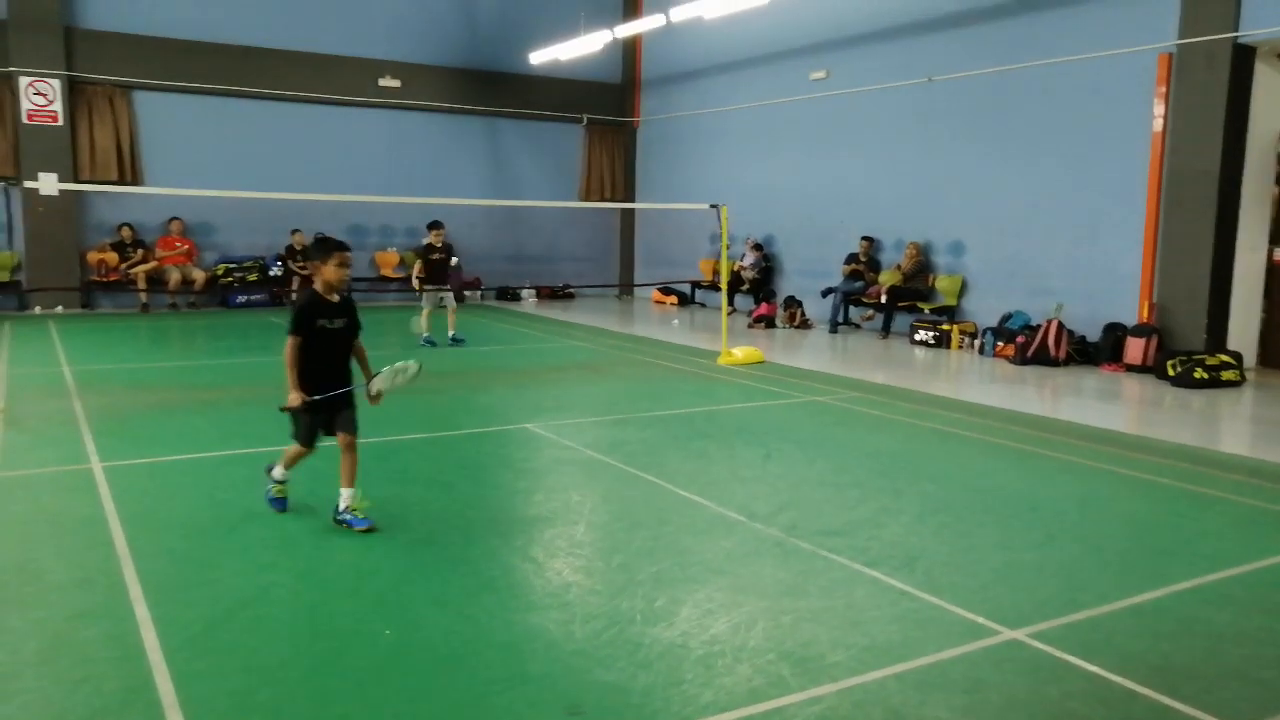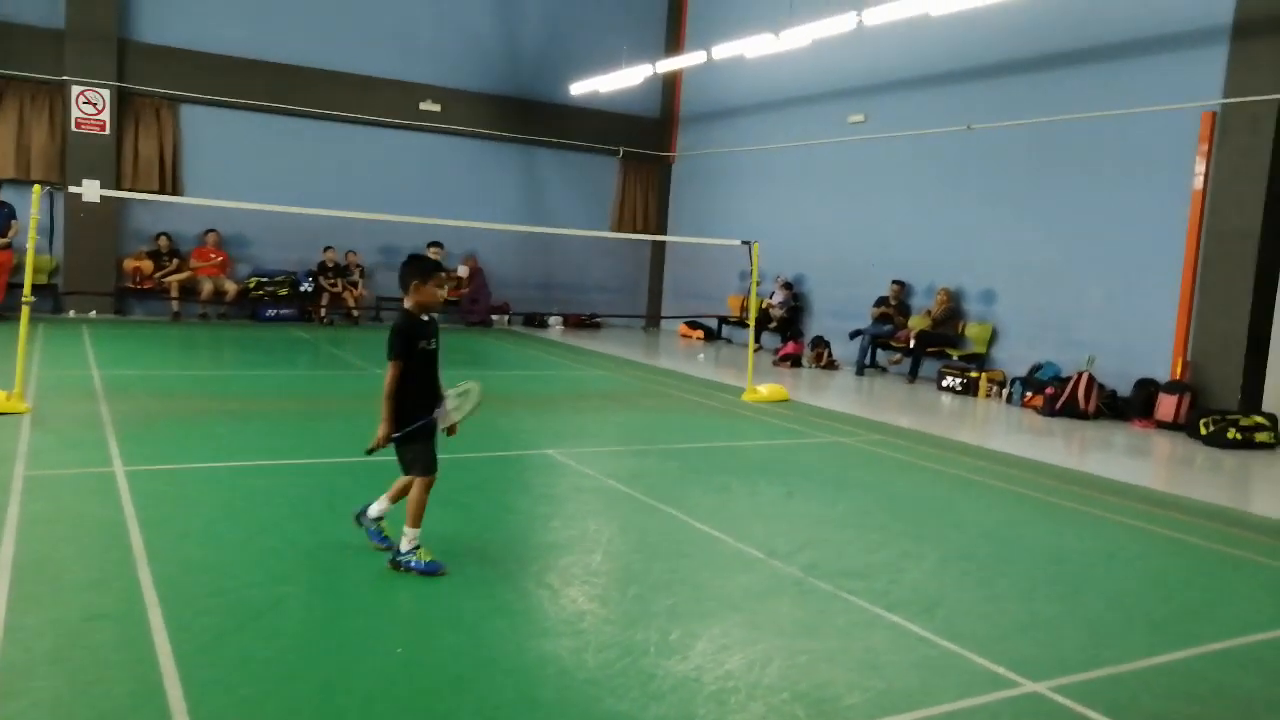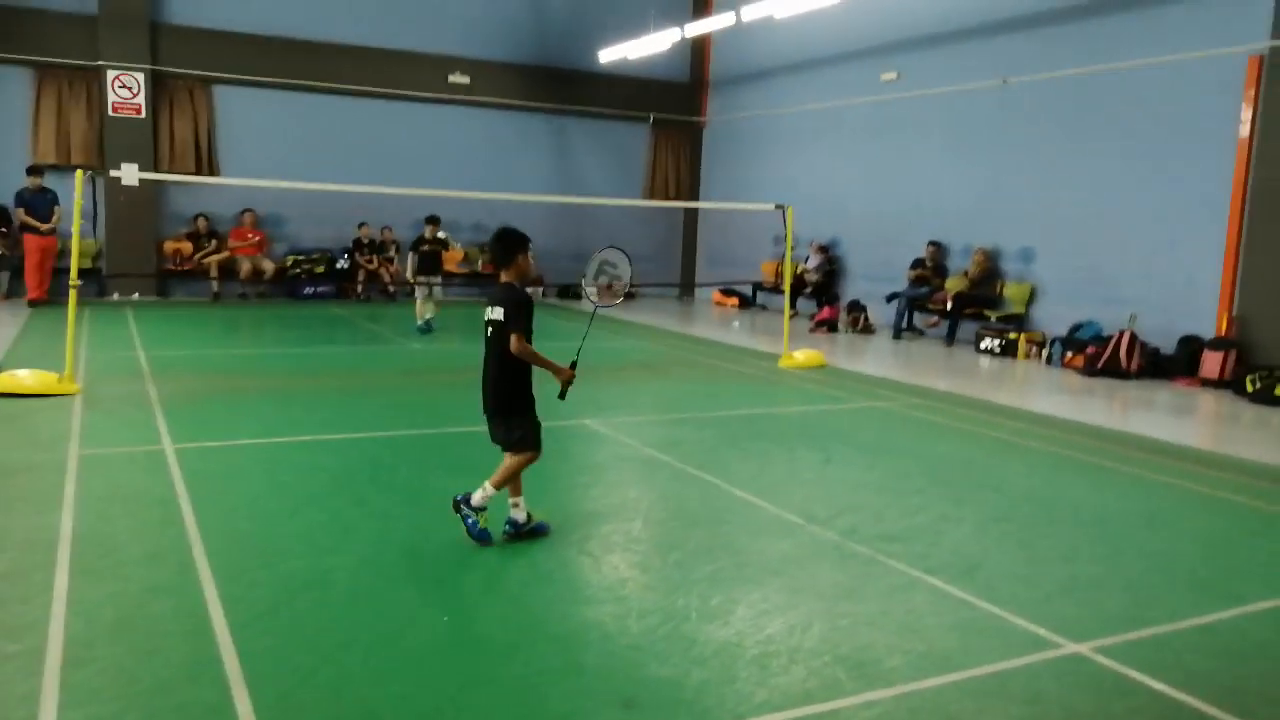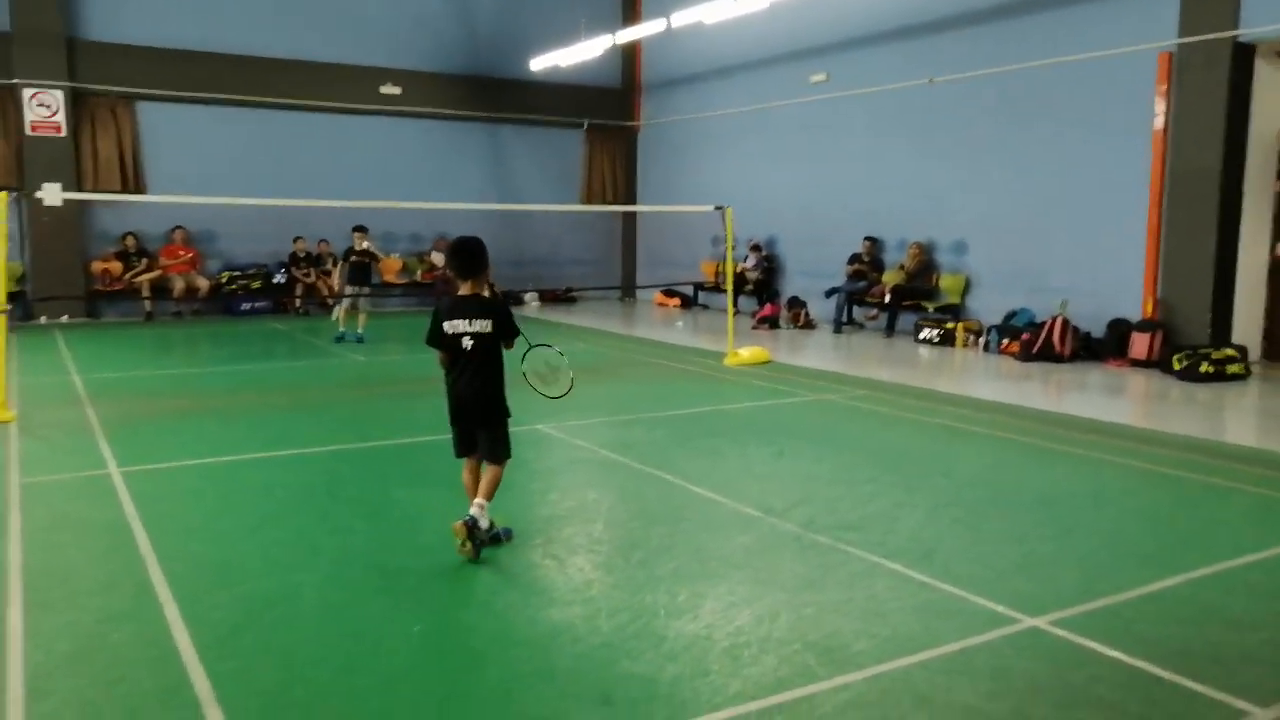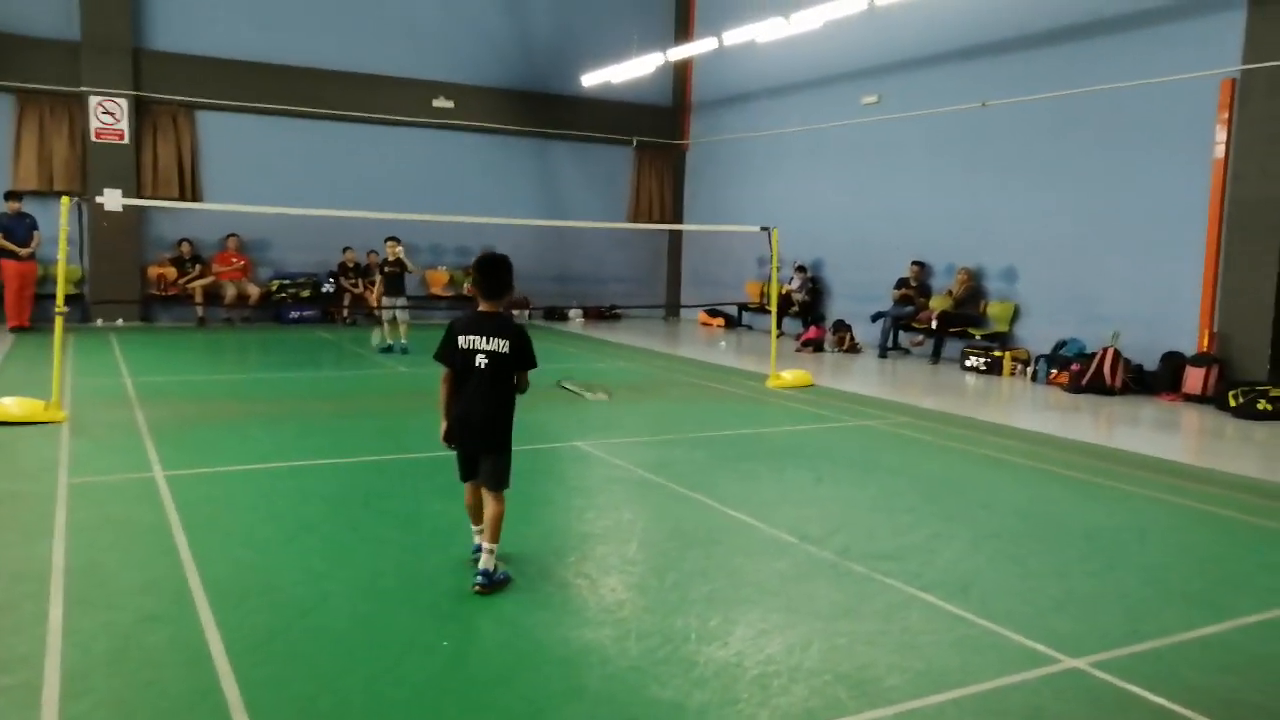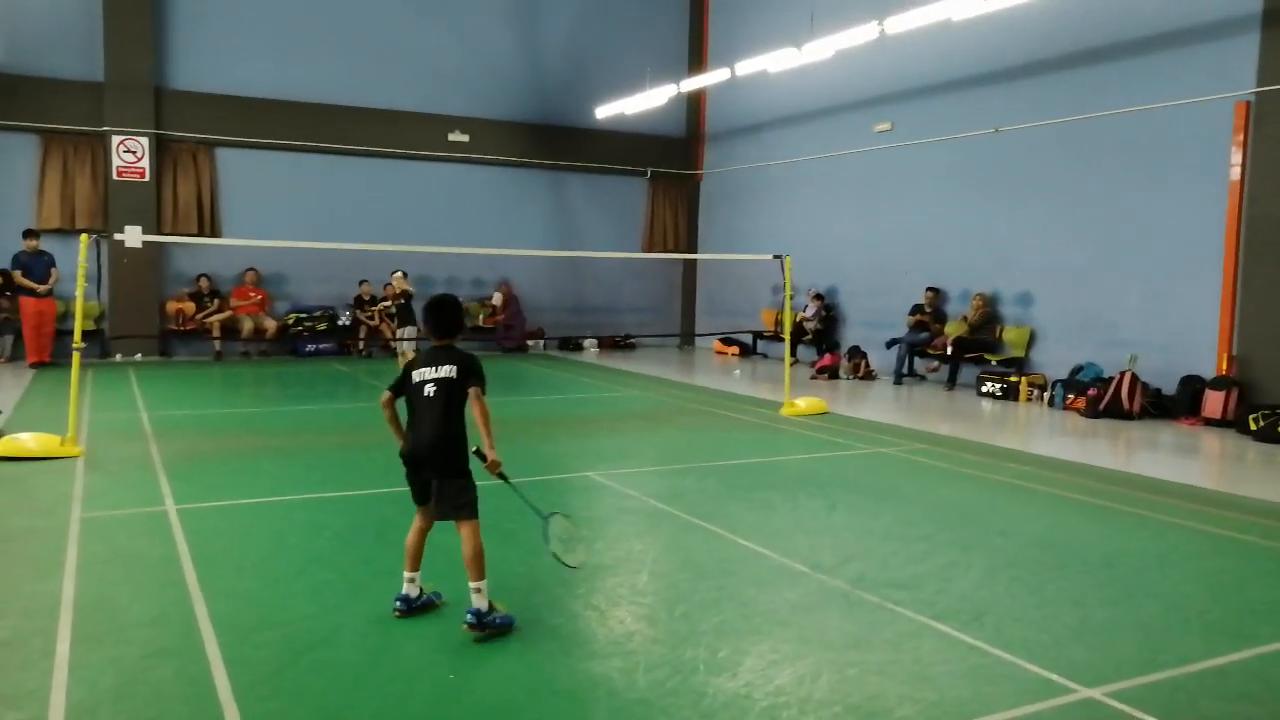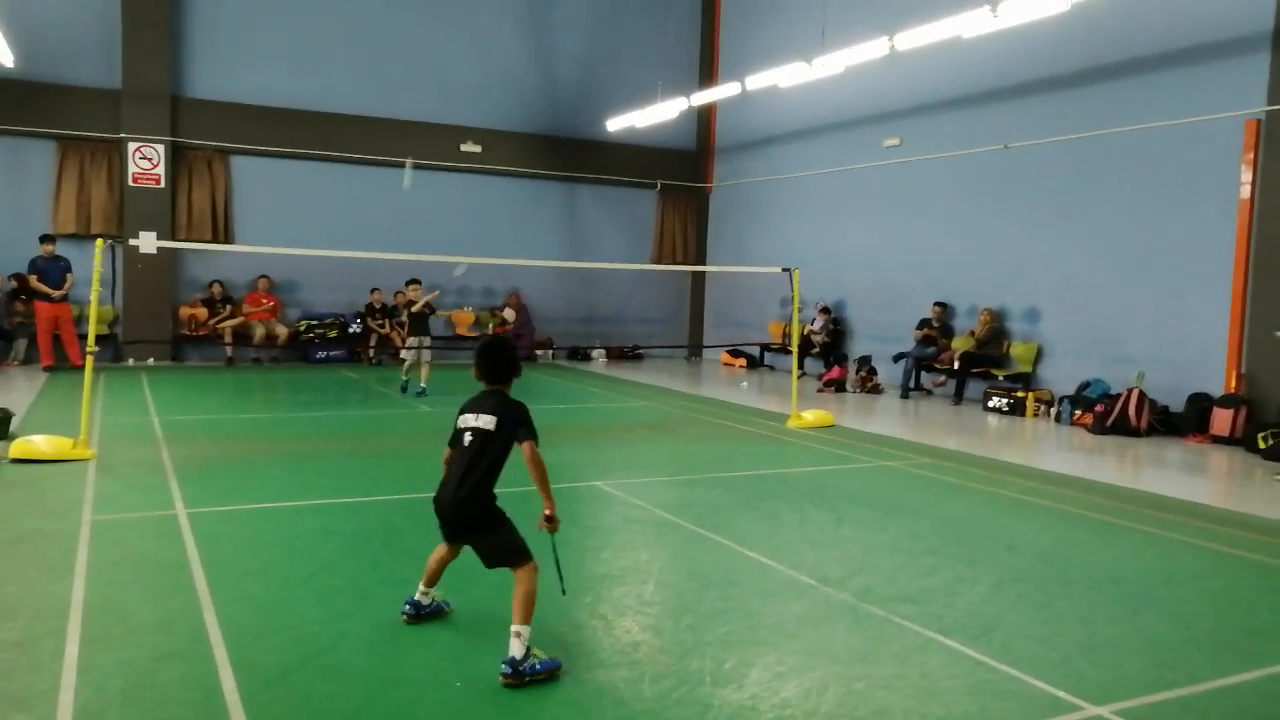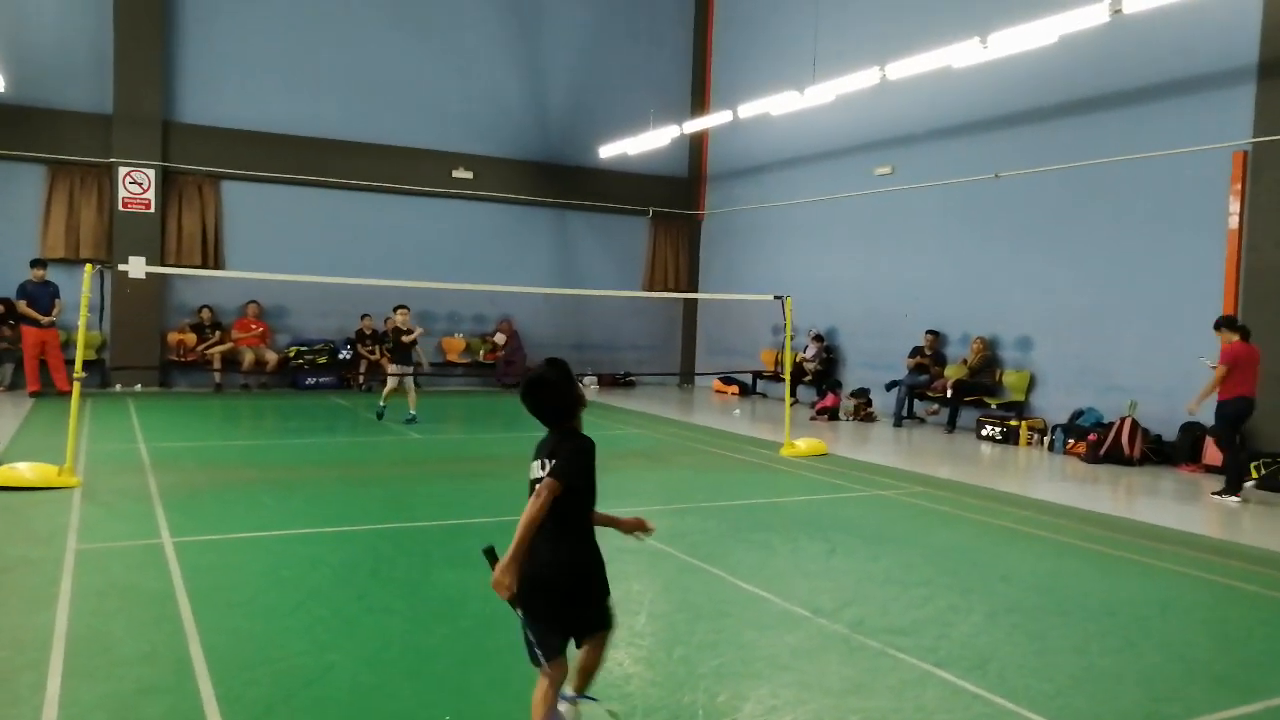
dt=0.5s
person 1, frame 1
left shoulder: (347, 304)
right shoulder: (306, 305)
left elbow: (355, 344)
right elbow: (292, 349)
left wrist: (370, 378)
right wrist: (293, 389)
left hip: (341, 388)
right hip: (314, 391)
left knee: (348, 441)
right knee: (305, 445)
left ankle: (346, 507)
right ankle: (277, 474)
person 1, frame 2
left shoulder: (429, 323)
right shoulder: (404, 327)
right elbow: (392, 376)
left wrist: (445, 408)
right wrist: (385, 421)
left hip: (424, 414)
right hip: (408, 418)
left knee: (416, 474)
right knee: (424, 477)
left ankle: (372, 513)
right ankle: (408, 551)
person 1, frame 3
left shoulder: (495, 296)
right shoulder: (520, 299)
right elbow: (518, 347)
right wrist: (558, 370)
left hip: (493, 389)
right hip: (512, 391)
left knee: (514, 450)
right knee: (527, 450)
left ankle: (518, 517)
right ankle: (474, 501)
person 1, frame 4
left shoulder: (443, 310)
right shoulder: (496, 308)
left elbow: (443, 358)
right elbow: (509, 344)
left hip: (458, 398)
right hip: (489, 399)
left knee: (471, 460)
right knee: (495, 462)
left ankle: (481, 525)
right ankle: (475, 518)
person 1, frame 5
left shoulder: (458, 326)
right shoulder: (515, 332)
left elbow: (447, 377)
right elbow: (522, 384)
left wrist: (445, 419)
right wrist: (515, 387)
left hip: (462, 422)
right hip: (496, 425)
left knee: (472, 482)
right knee: (494, 493)
left ankle: (480, 539)
right ankle: (486, 570)
person 1, frame 6
left shoulder: (414, 364)
right shoulder: (466, 361)
left elbow: (386, 402)
right elbow: (476, 400)
left wrist: (403, 441)
right wrist: (489, 448)
left hip: (415, 453)
right hip: (449, 453)
left knee: (424, 517)
right knee: (468, 525)
left ankle: (409, 594)
right ankle: (480, 609)
person 1, frame 7
left shoulder: (468, 407)
right shoulder: (513, 410)
right elbow: (531, 454)
right wrist: (549, 506)
left hip: (445, 498)
right hip: (476, 505)
left knee: (451, 545)
right knee: (526, 570)
left ankle: (420, 601)
right ankle: (517, 659)
person 1, frame 8
left shoulder: (545, 447)
right shoulder: (579, 447)
right elbow: (543, 497)
left wrist: (619, 523)
right wrist: (512, 558)
left hip: (534, 573)
right hip: (574, 569)
left knee: (553, 670)
right knee: (598, 632)
